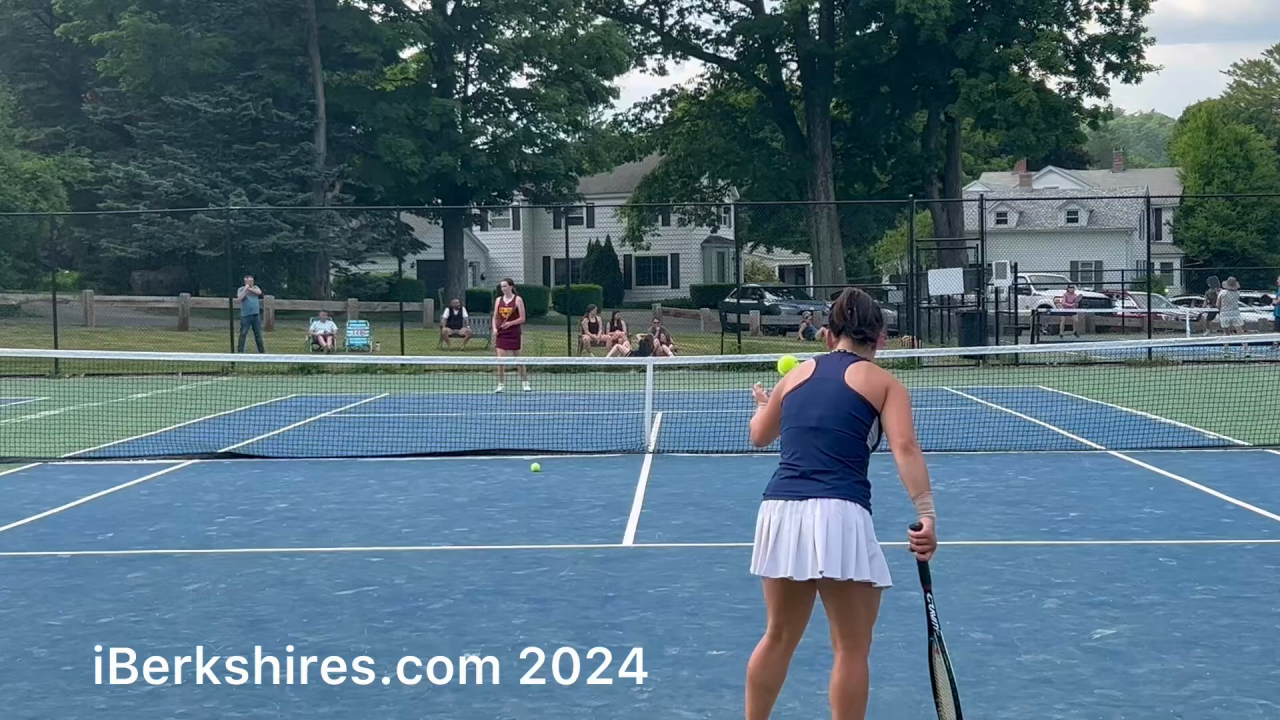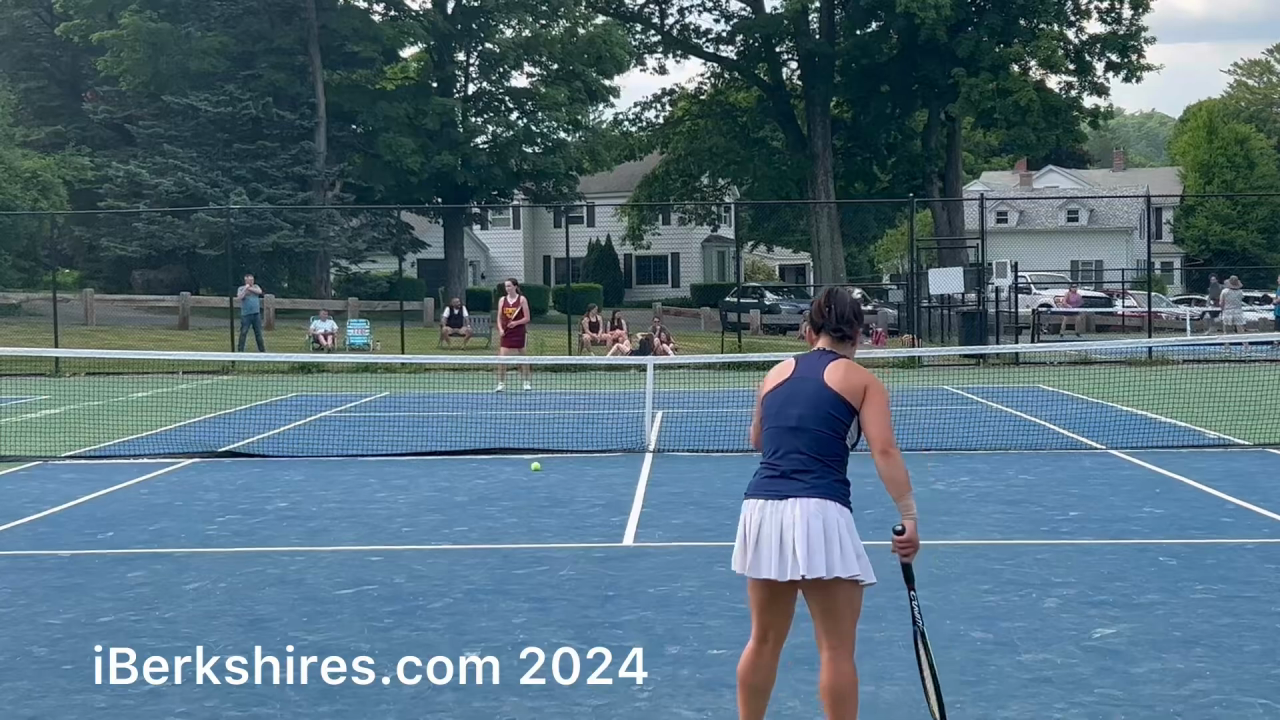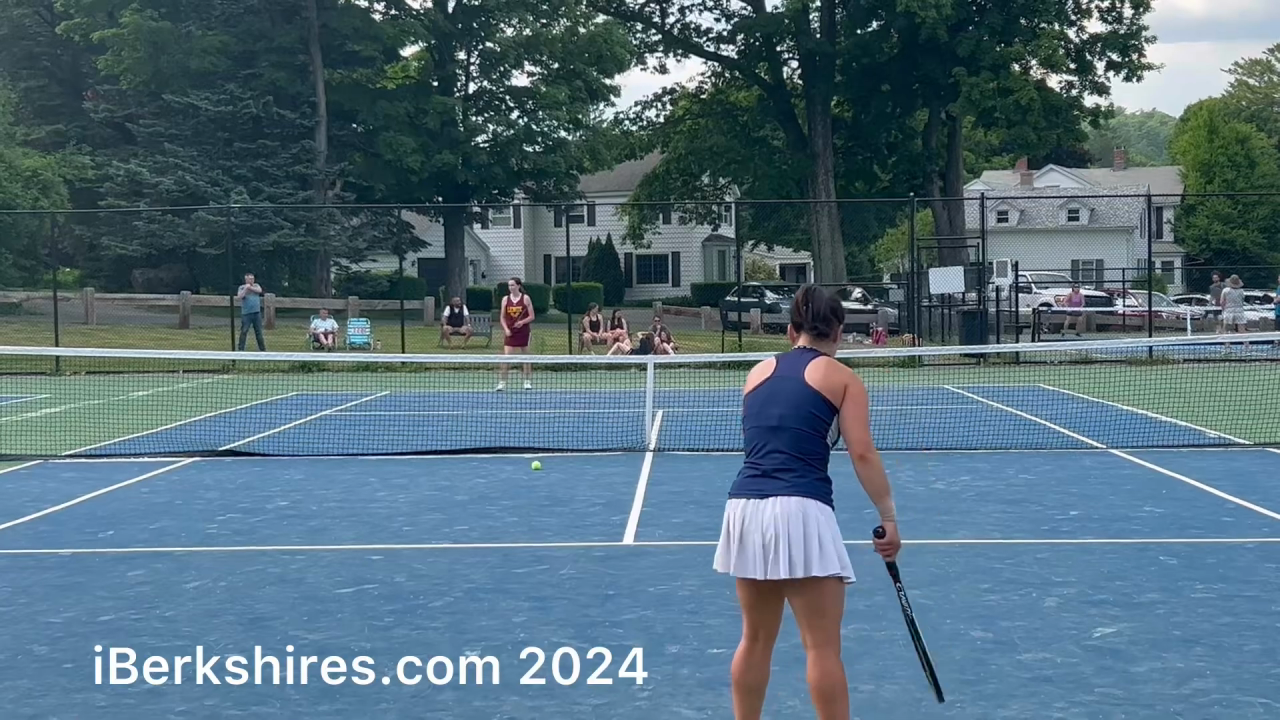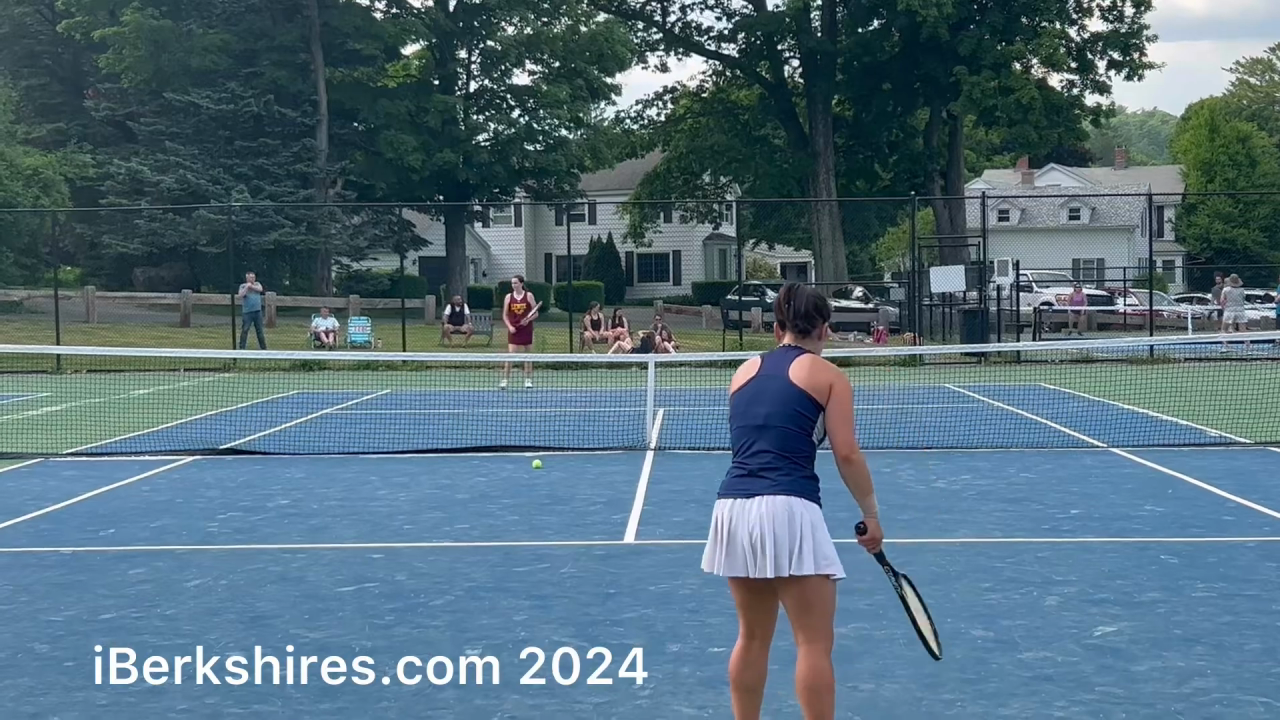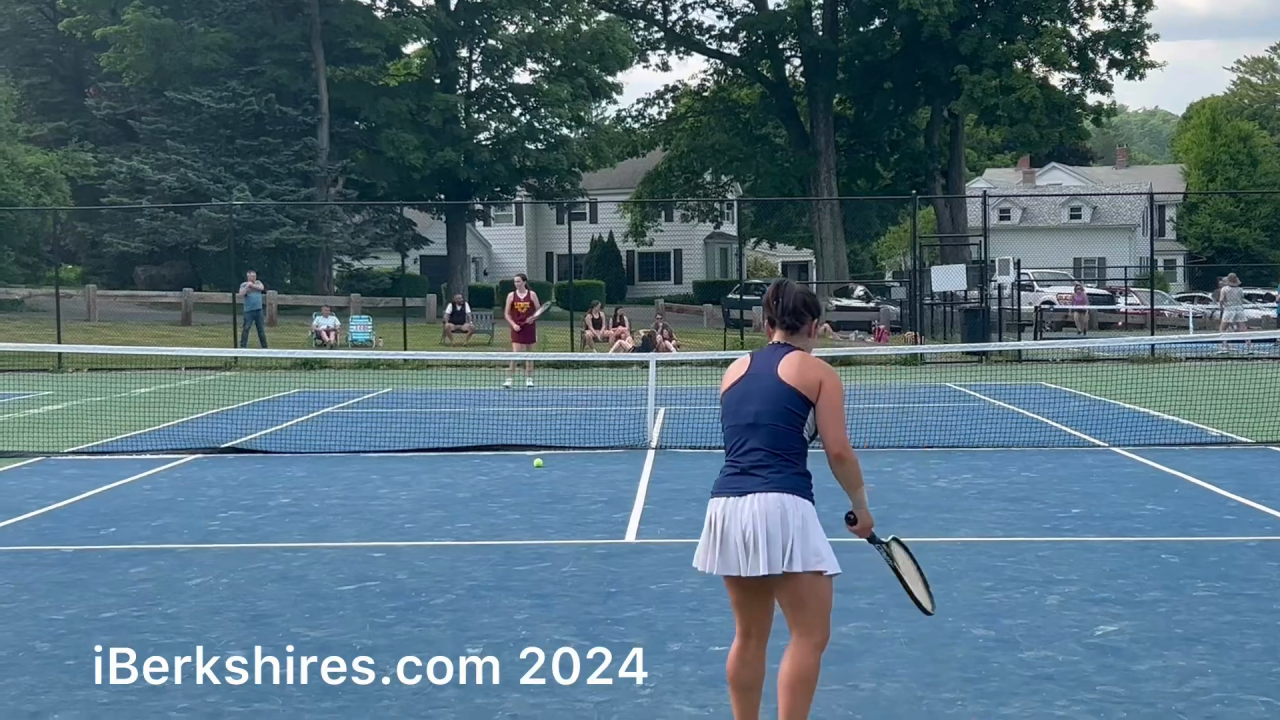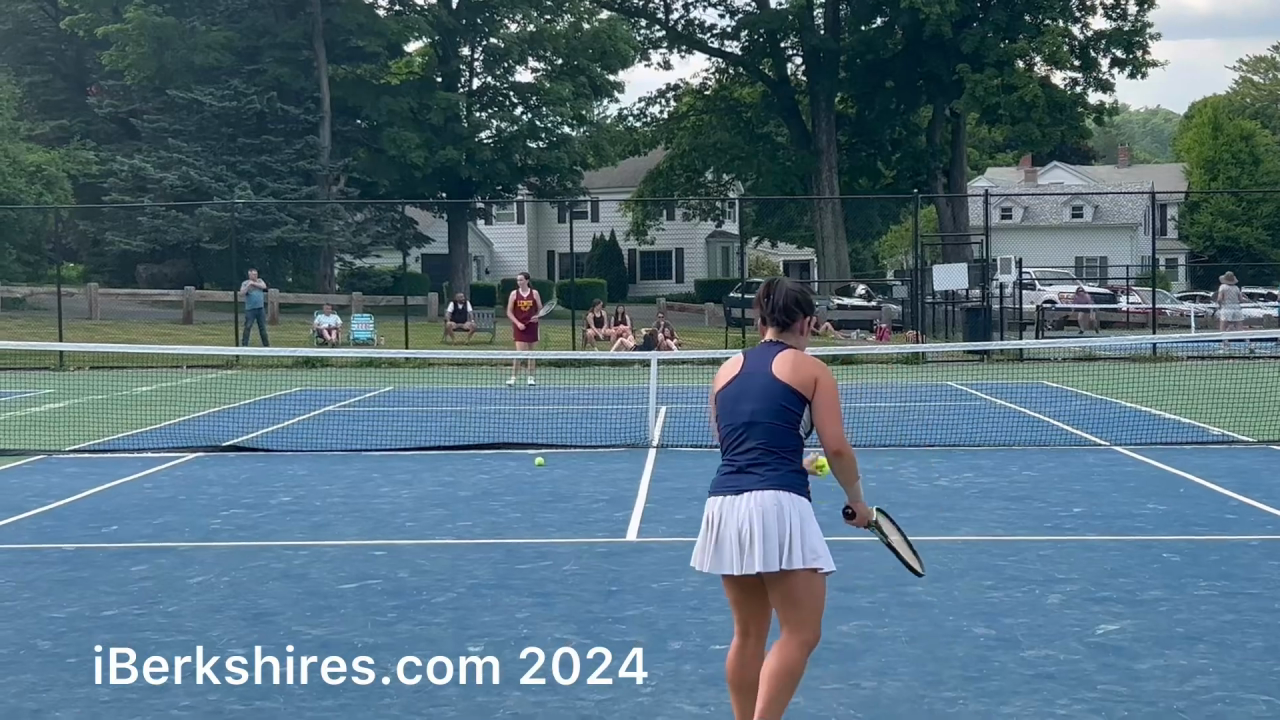
dt=0.1s
person 1, frame 1
left shoulder: (796, 375)
right shoulder: (884, 383)
left elbow: (759, 437)
right elbow: (905, 449)
left wrist: (763, 402)
right wrist: (927, 514)
left hip: (780, 511)
right hip: (837, 516)
left knee: (778, 638)
right knee: (851, 651)
person 1, frame 2
left shoulder: (777, 373)
right shoulder: (863, 381)
right elbow: (884, 451)
right wrist: (909, 517)
left hip: (761, 509)
right hip: (818, 515)
left knee: (764, 639)
right knee: (837, 649)
person 1, frame 3
left shoulder: (759, 372)
right shoulder: (842, 378)
right elbow: (863, 455)
right wrist: (888, 519)
left hip: (744, 509)
right hip: (800, 513)
left knee: (756, 638)
right knee: (823, 646)
person 1, frame 4
left shoulder: (745, 371)
right shoulder: (828, 376)
right elbow: (847, 455)
right wrist: (872, 516)
left hip: (733, 508)
right hip: (787, 511)
left knee: (753, 638)
right knee: (815, 643)
person 1, frame 5
left shoulder: (734, 371)
right shoulder: (817, 372)
right elbow: (838, 452)
right wrist: (862, 508)
left hip: (726, 508)
right hip: (780, 509)
left knee: (749, 635)
right knee: (809, 636)
person 1, frame 6
left shoulder: (726, 370)
right shoulder: (811, 370)
right elbow: (837, 448)
right wrist: (858, 501)
left hip: (724, 506)
right hip: (778, 506)
left knee: (748, 634)
right knee: (800, 634)
